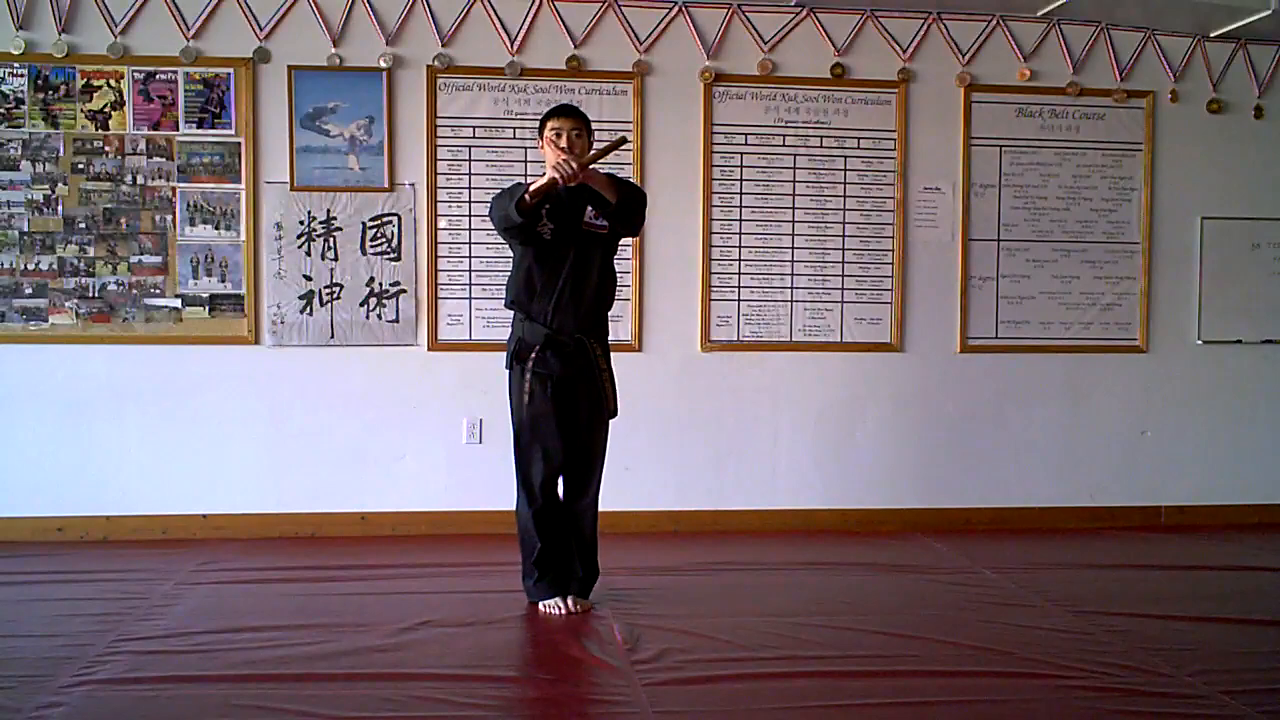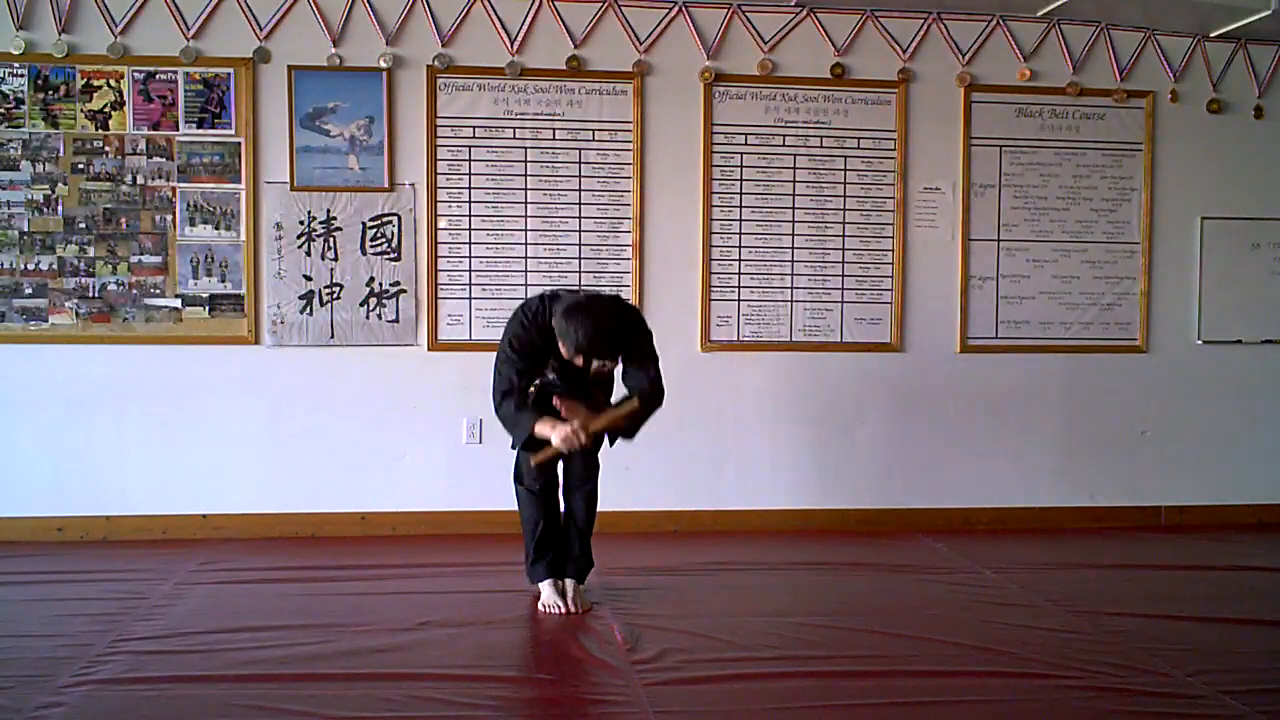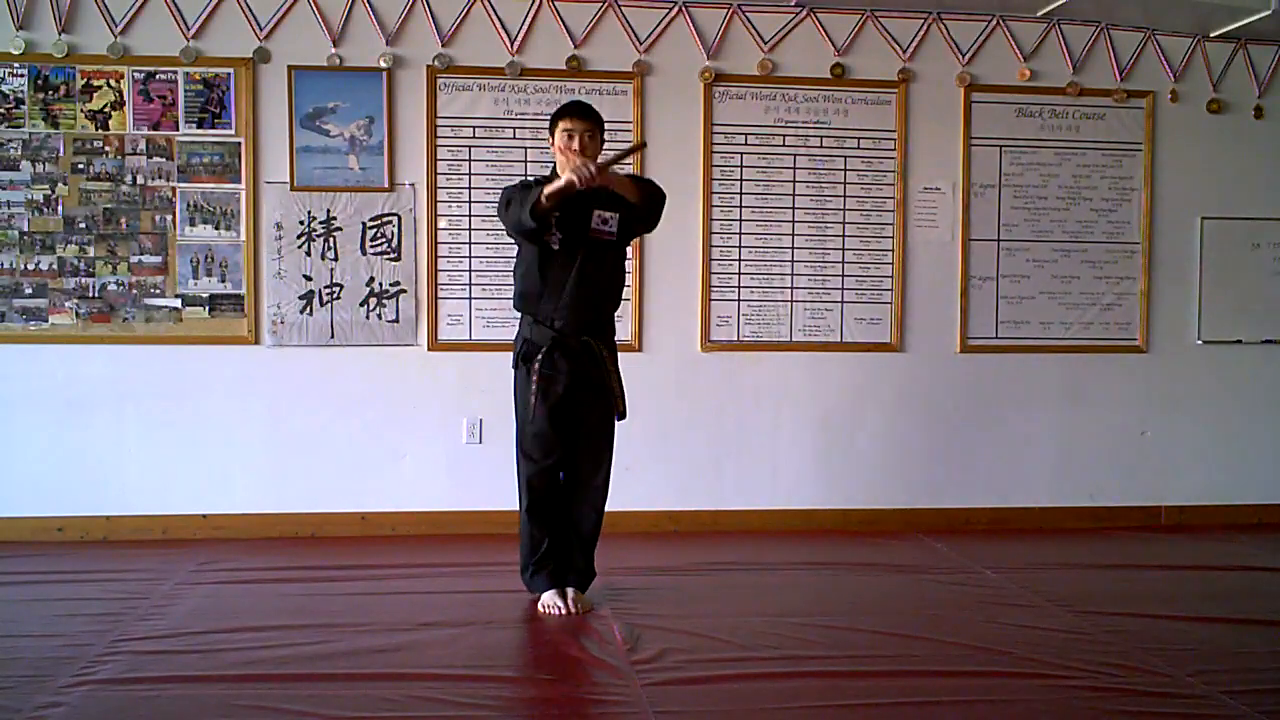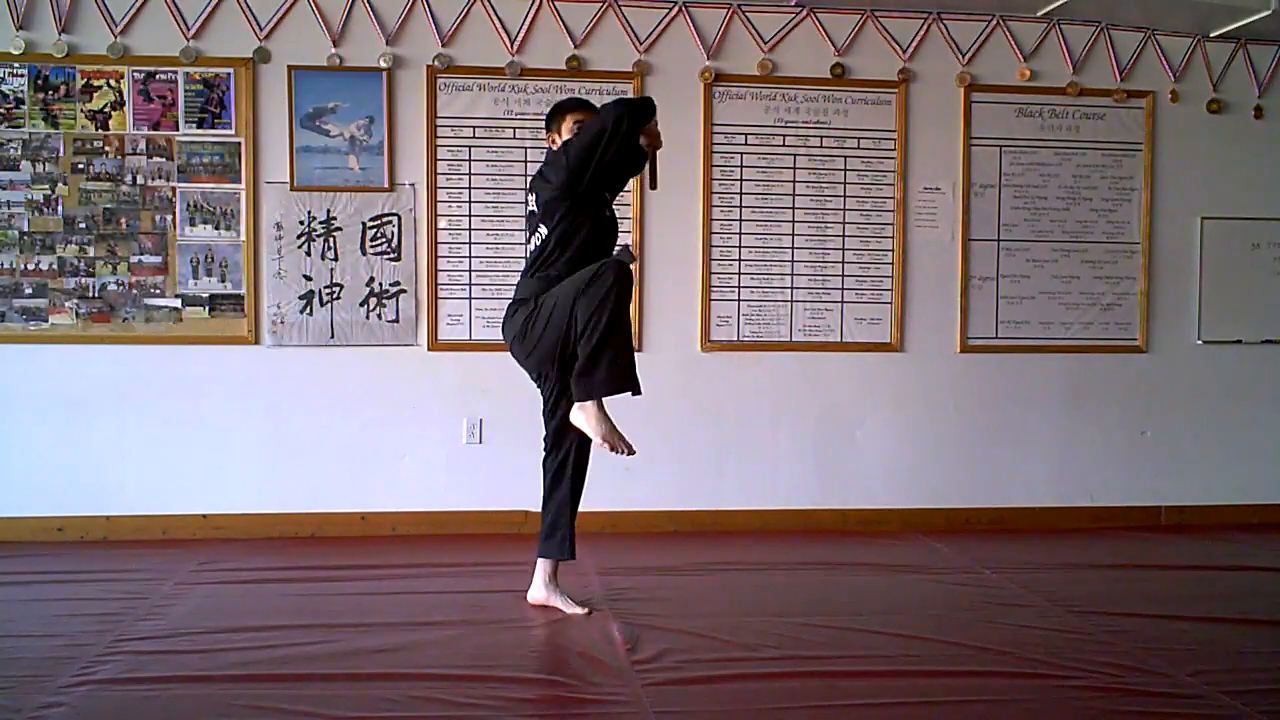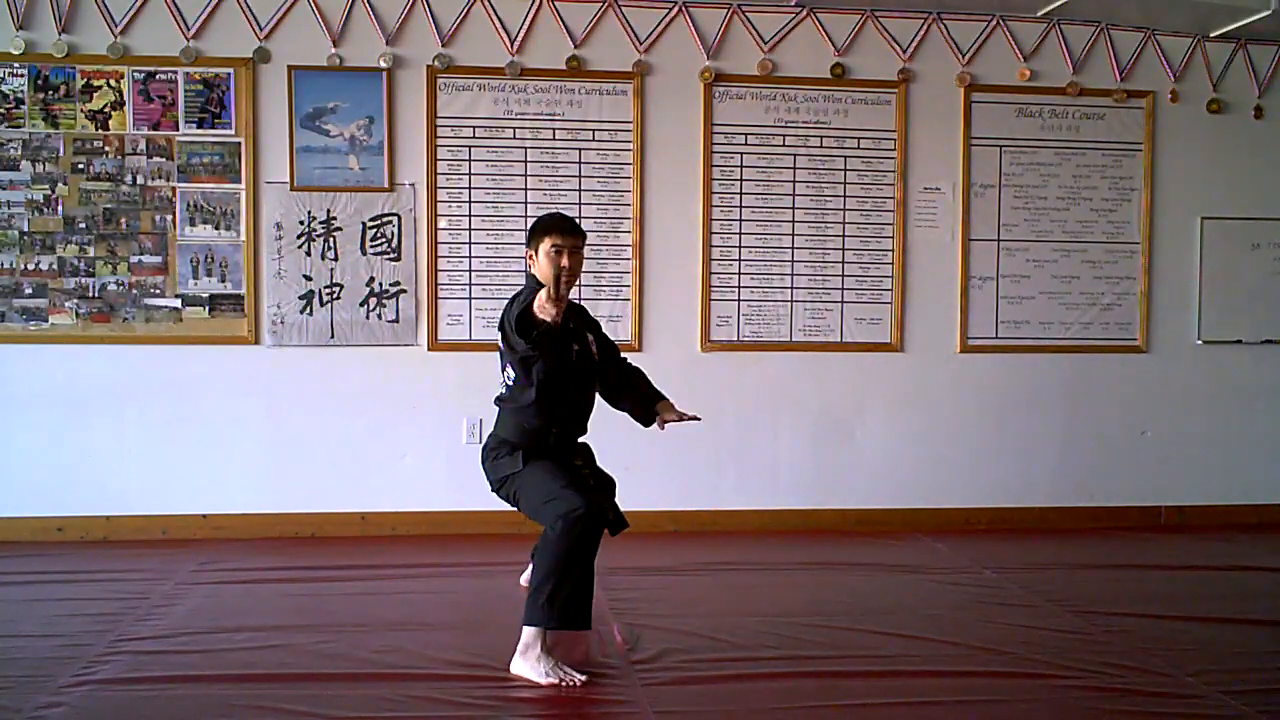
dt=1s
person 1, frame 1
left shoulder: (605, 199)
right shoulder: (524, 197)
left elbow: (634, 211)
right elbow: (504, 214)
left wrist: (590, 178)
right wrist: (544, 183)
left hip: (589, 355)
right hip: (535, 353)
left knee: (584, 475)
right knee: (539, 472)
left ankle: (577, 582)
right ankle: (545, 584)
person 1, frame 2
left shoulder: (627, 323)
right shoulder: (528, 321)
left elbow: (649, 389)
right elbow: (507, 396)
left wrist: (592, 420)
right wrist: (551, 429)
left hip: (590, 398)
right hip: (540, 395)
left knee: (582, 476)
right knee: (534, 475)
left ankle: (572, 576)
right ankle: (546, 578)
person 1, frame 3
left shoulder: (618, 194)
right shoulder: (529, 192)
left elbow: (652, 204)
right elbow: (517, 213)
left wrist: (606, 178)
right wrist: (561, 183)
left hip: (596, 355)
right hip: (540, 353)
left knee: (589, 476)
right knee: (540, 474)
left ankle: (575, 579)
right ankle: (546, 581)
person 1, frame 4
left shoulder: (594, 180)
right shoulder: (560, 171)
left elbow: (623, 154)
right elbow: (621, 117)
left wrist: (643, 144)
right wrist: (642, 123)
left hip: (565, 329)
right hip: (534, 318)
left knee: (566, 450)
right knee: (610, 277)
left ankle: (544, 581)
right ankle: (588, 405)
person 1, frame 5
left shoulder: (579, 318)
right shoulder: (523, 309)
left elbow: (614, 372)
right elbow: (528, 331)
left wrist: (657, 406)
right wrist: (541, 314)
left hip: (560, 450)
right hip: (516, 454)
left knee: (598, 496)
right knee: (577, 514)
left ankle: (540, 570)
right ankle: (531, 650)
